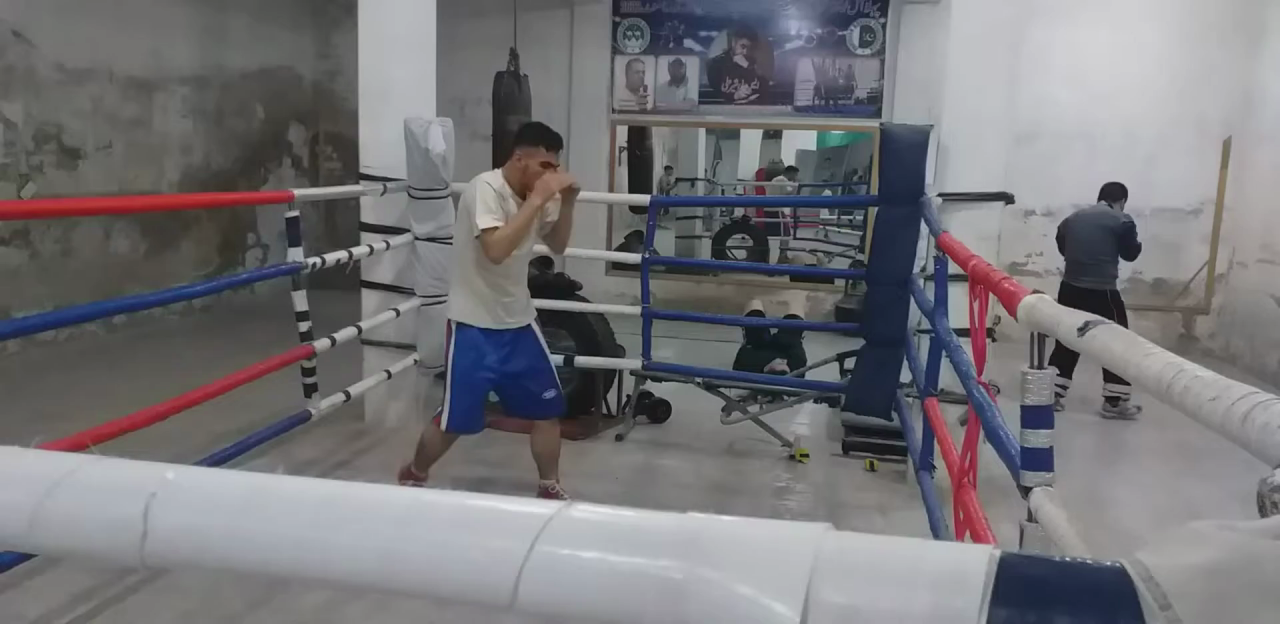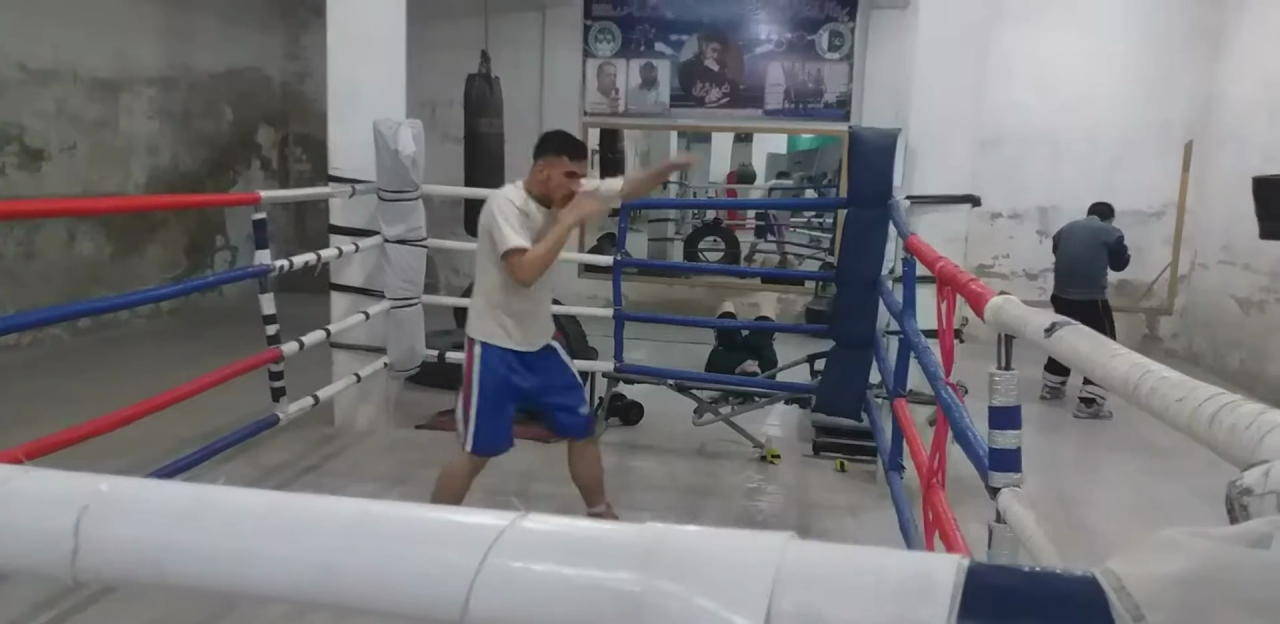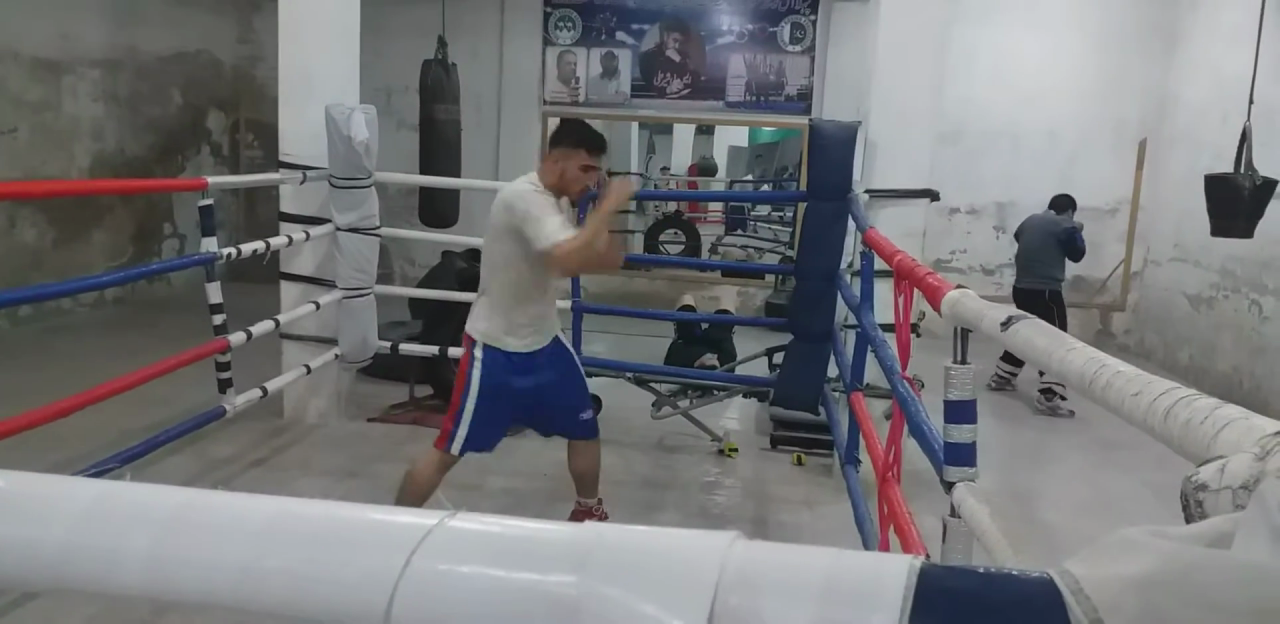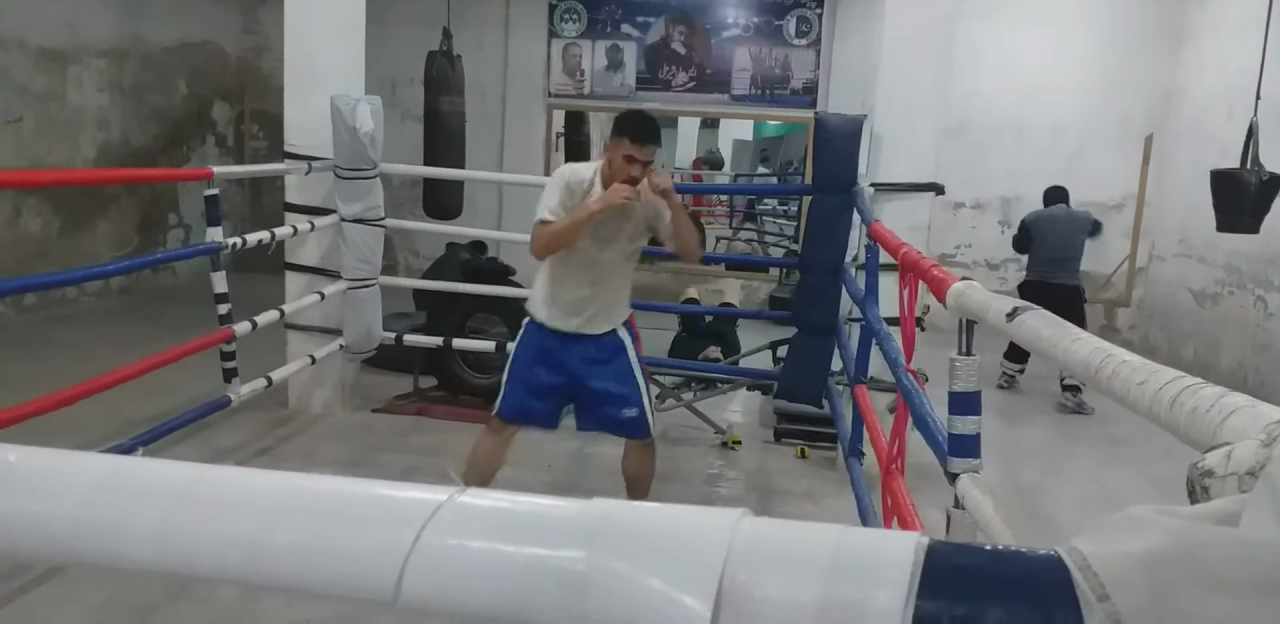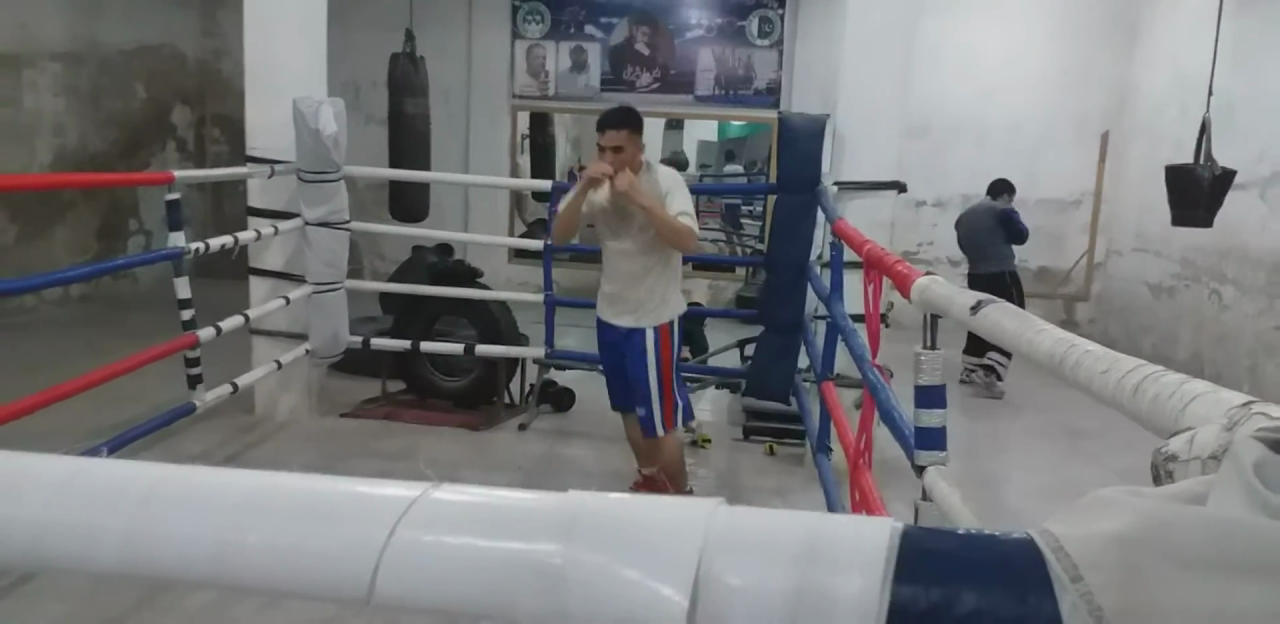
dt=0.7s
person 1, frame 1
left shoulder: (537, 194)
right shoulder: (483, 189)
left elbow: (557, 245)
right elbow: (497, 250)
left wrist: (564, 202)
right wrist: (538, 199)
left hip: (519, 322)
right hip: (473, 324)
left knee: (547, 411)
right knee: (454, 423)
left ankle: (550, 489)
right ankle: (414, 475)
person 1, frame 2
left shoulder: (573, 196)
right shoulder: (504, 204)
left elbow: (629, 188)
right elbow: (525, 272)
left wrist: (668, 167)
right wrist: (569, 221)
left hip: (539, 342)
right hip: (495, 346)
left knee: (582, 432)
right knee: (476, 453)
left ankle: (600, 518)
person 1, frame 3
left shoulder: (547, 195)
right shoulder: (528, 198)
right elbow: (568, 260)
left wrist: (604, 255)
right wrist: (609, 207)
left hip: (543, 340)
right hip: (495, 345)
left knee: (584, 430)
right knee: (449, 449)
left ankle: (588, 510)
person 1, frame 4
left shoulder: (651, 198)
right shoulder: (570, 178)
left elbow: (691, 252)
right elbow: (540, 246)
left wrist: (673, 204)
right wrist: (597, 206)
left hip: (609, 329)
right hip: (549, 325)
left knee: (640, 433)
right knee: (502, 425)
person 1, frame 5
left shoulder: (665, 181)
right shoulder: (593, 182)
left elbow: (687, 243)
right elbow: (558, 236)
left wrist: (641, 199)
right wrist: (582, 190)
left hip: (654, 318)
right hip: (611, 315)
left knee: (659, 422)
right knee: (631, 410)
left ankle: (681, 493)
right ankle: (650, 479)
person 2, frame 1
left shoulder: (1074, 218)
right shoulder: (1121, 220)
left elbow: (1062, 246)
right elbow: (1131, 253)
right wrist: (1129, 232)
left hip: (1070, 287)
right hip: (1102, 291)
left knee: (1067, 342)
left ankle: (1051, 392)
right ankle: (1116, 401)
person 2, frame 2
left shoulder: (1066, 229)
right shoulder: (1111, 234)
right elbow: (1120, 263)
left hip: (1061, 296)
right hip: (1092, 300)
left ankle: (1052, 386)
right ankle: (1088, 403)
person 2, frame 3
left shoulder: (1030, 221)
right shoulder: (1065, 226)
right elbow: (1076, 254)
right wrist: (1076, 232)
left hip: (1022, 289)
right hip: (1046, 292)
left ankle: (1001, 377)
right ankle: (1048, 396)
person 2, frame 4
left shoulder: (1033, 218)
right shoulder: (1084, 218)
left elbow: (1019, 246)
right elbow: (1096, 229)
left hip: (1035, 284)
right hip: (1068, 288)
left ankle: (1008, 375)
right ankle: (1072, 392)
person 2, frame 5
left shoulder: (965, 216)
right shoulder: (1002, 211)
right elbow: (1020, 236)
right wrist: (1018, 222)
left hip: (976, 276)
right hip: (1001, 276)
left ankle: (970, 370)
right ankle: (988, 374)
